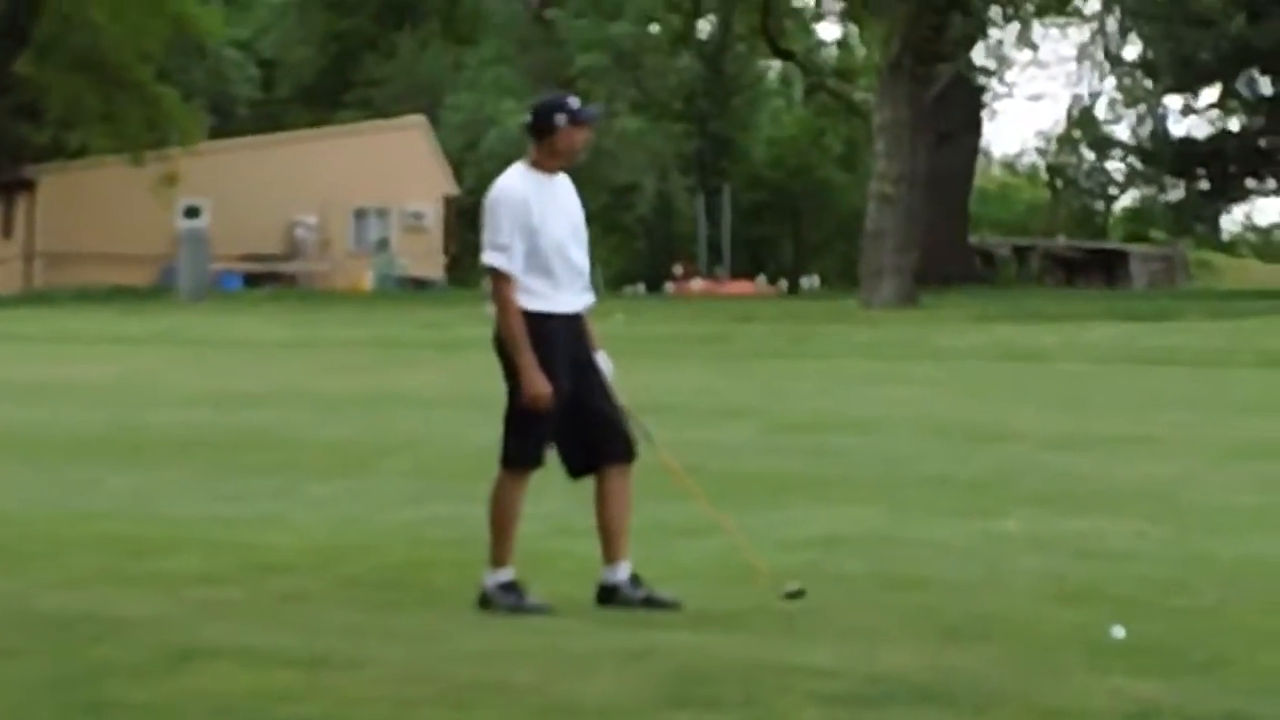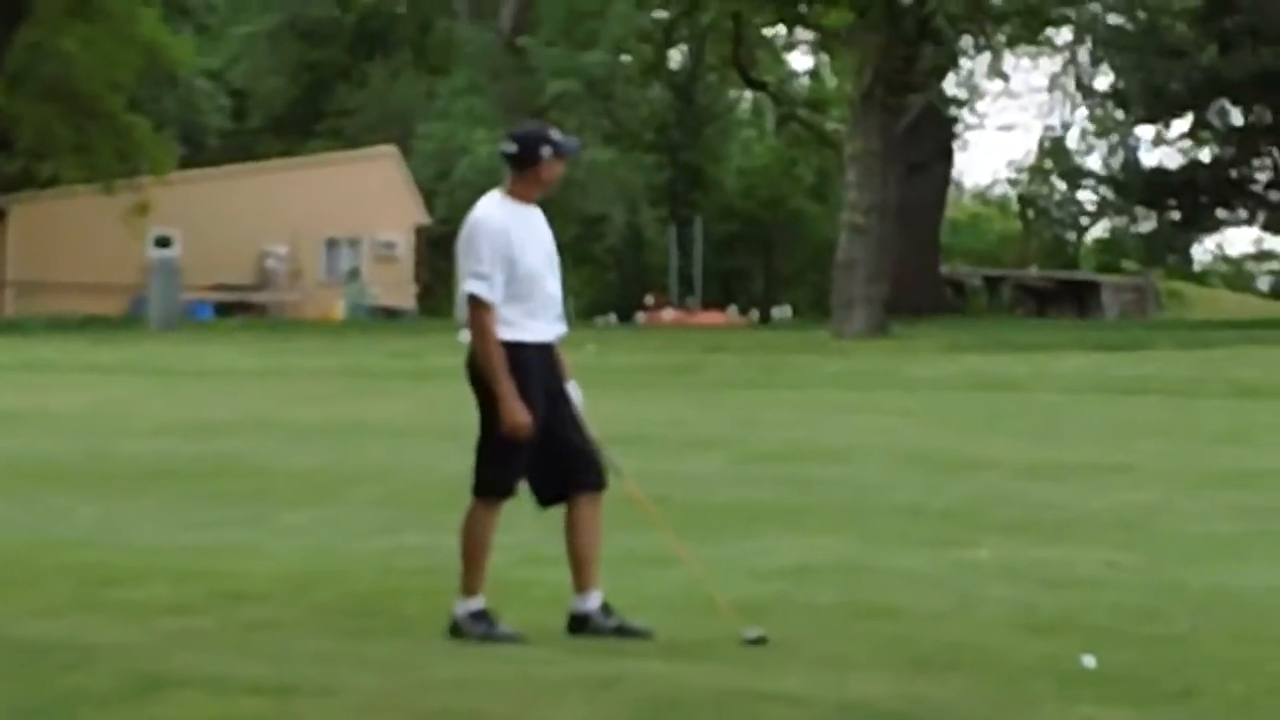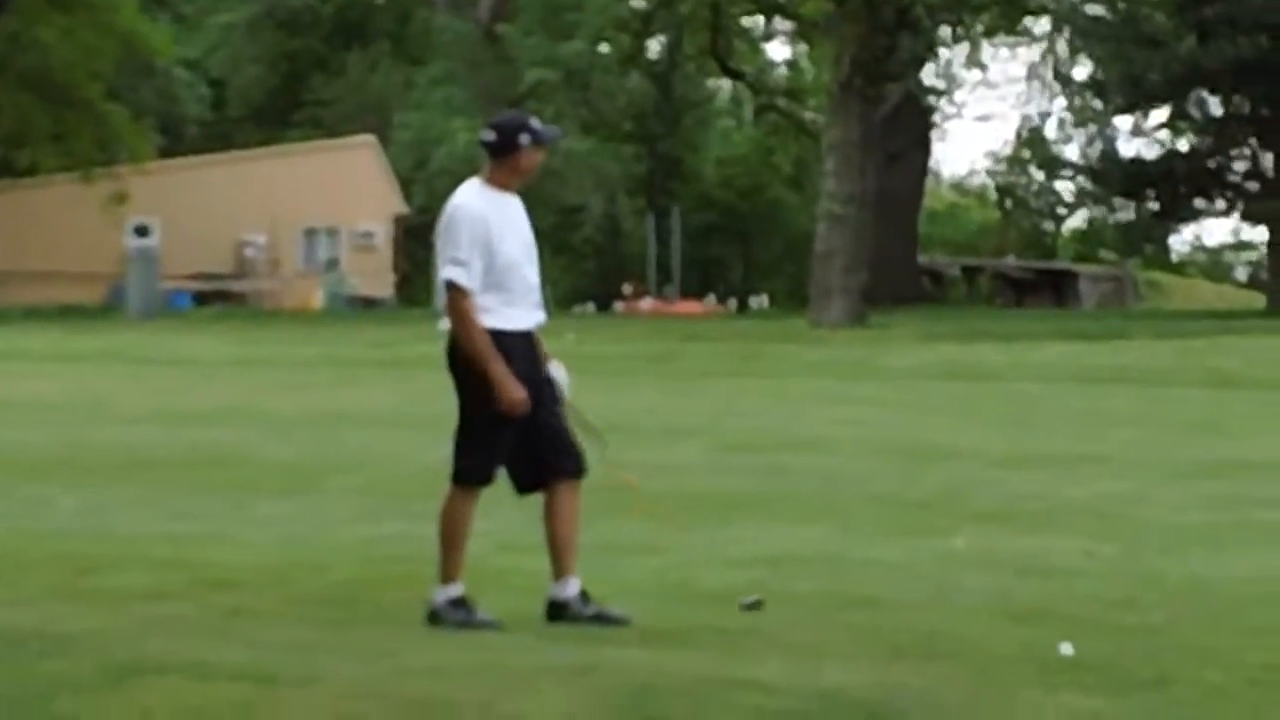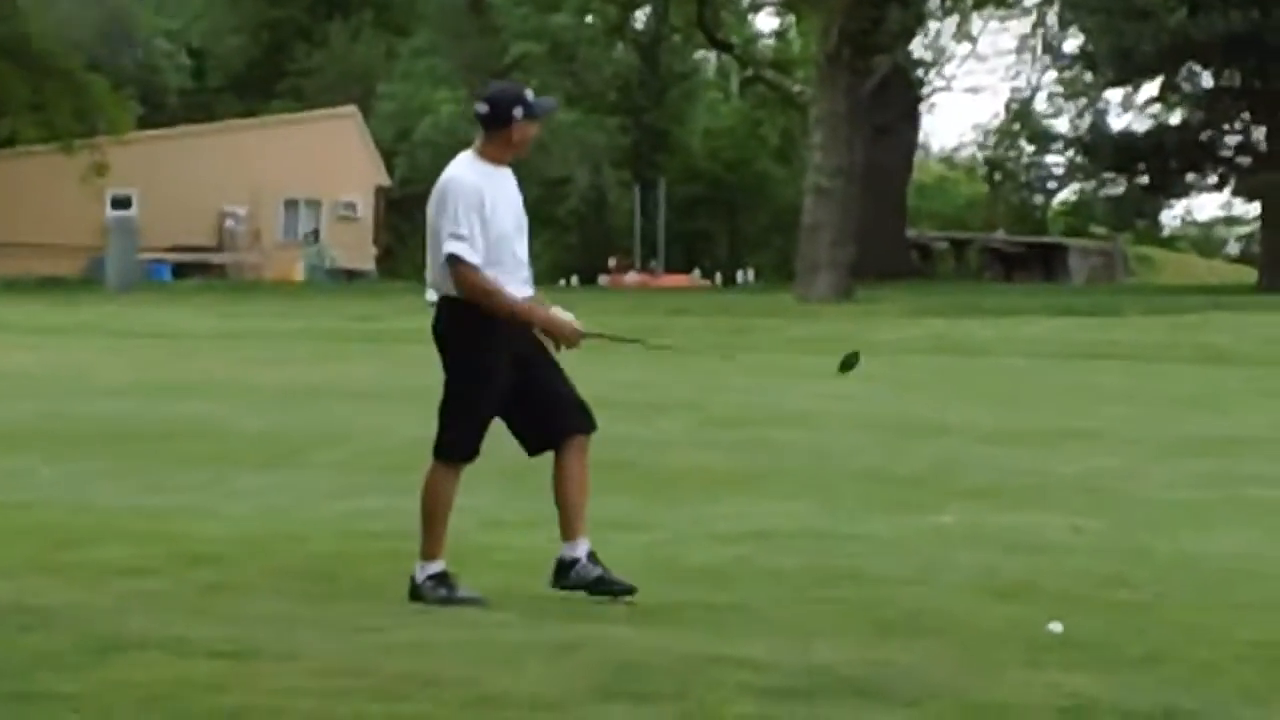
dt=0.3s
person 1, frame 1
left shoulder: (564, 185)
right shoulder: (512, 192)
right elbow: (503, 287)
left wrist: (594, 346)
right wrist: (527, 369)
left hip: (571, 333)
right hip: (534, 333)
left knee: (615, 451)
right knee: (520, 461)
left ankle: (617, 578)
right ankle: (498, 581)
person 1, frame 2
left shoulder: (533, 216)
right shoulder: (490, 221)
right elbow: (481, 317)
left wrist: (562, 375)
right wrist: (507, 398)
left hip: (542, 363)
right hip: (508, 362)
left knee: (585, 480)
right knee: (492, 490)
left ankle: (588, 606)
right ankle: (468, 609)
person 1, frame 3
left shoulder: (511, 203)
right shoulder: (470, 209)
right elbow: (460, 303)
left wrist: (542, 358)
right wrist: (499, 378)
left hip: (521, 350)
right hip: (487, 352)
left knee: (564, 468)
right knee: (471, 477)
left ankle: (566, 594)
right ankle: (447, 596)
person 1, frame 4
left shoulder: (503, 175)
right shoulder: (463, 182)
right elbow: (466, 277)
left wrist: (540, 315)
right wrist: (539, 317)
left hip: (508, 324)
right hip: (470, 323)
left knee: (570, 427)
right knee: (453, 452)
left ankle: (575, 557)
right ankle: (429, 572)
